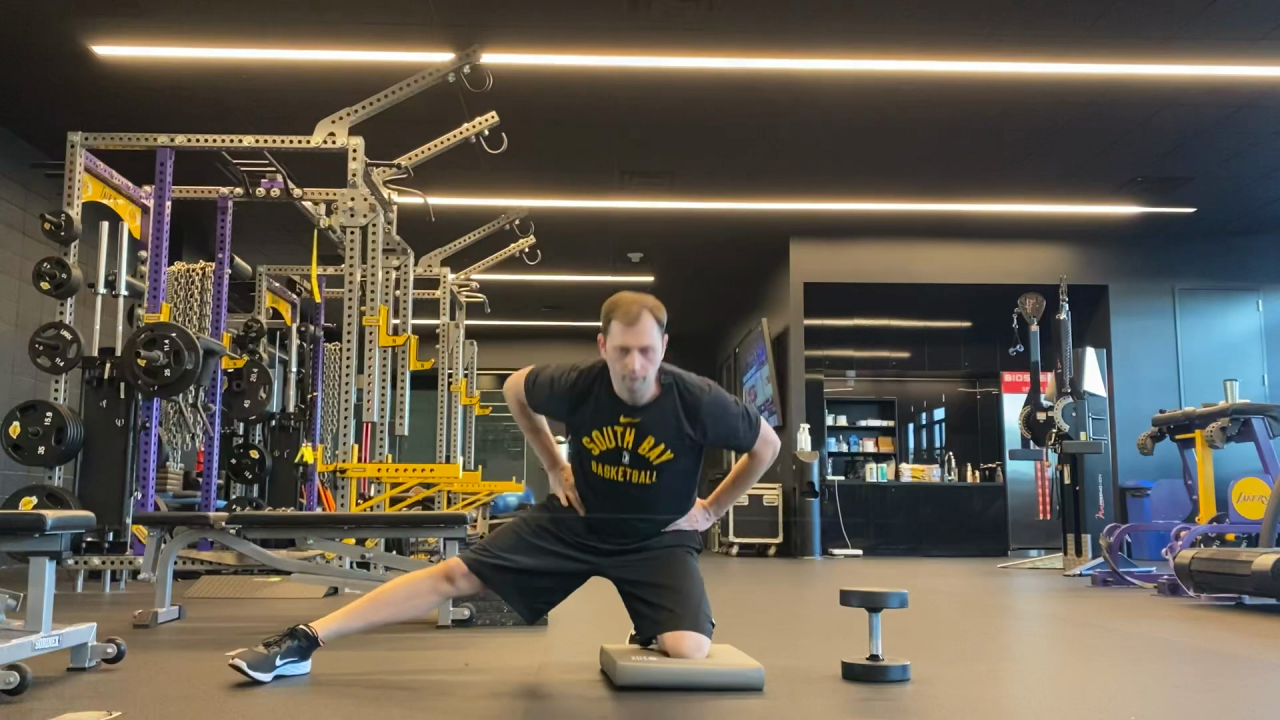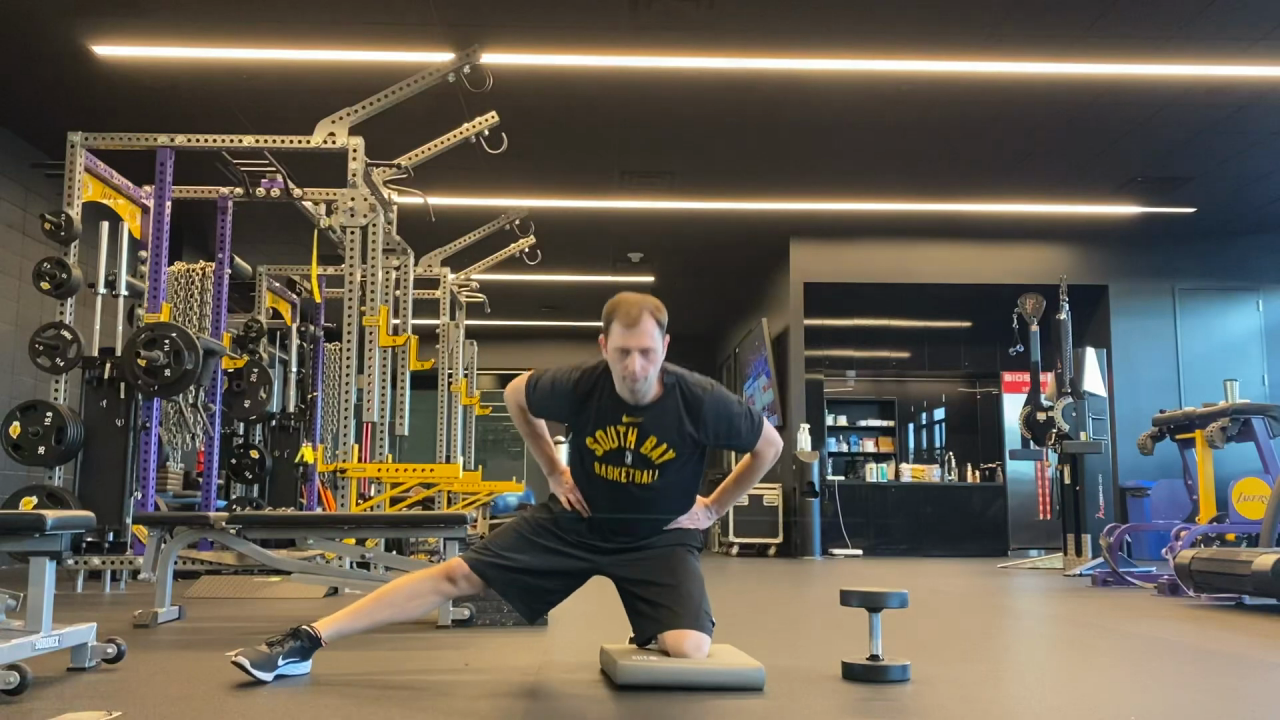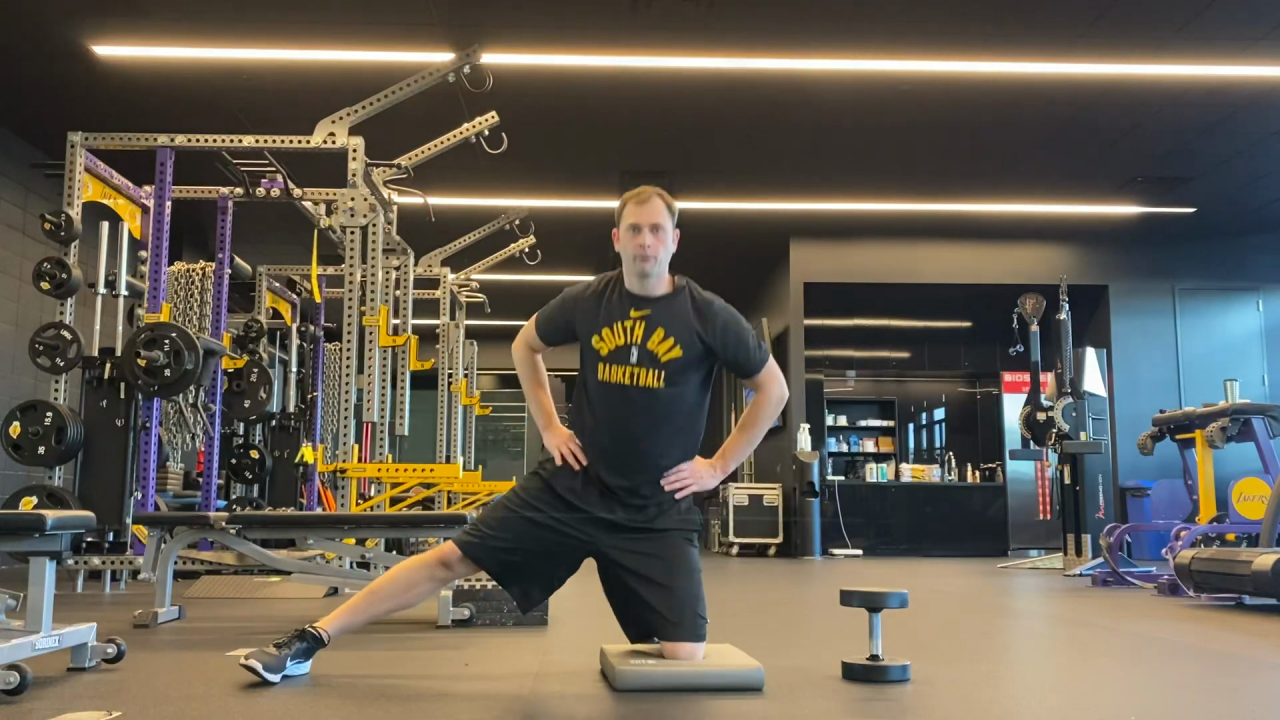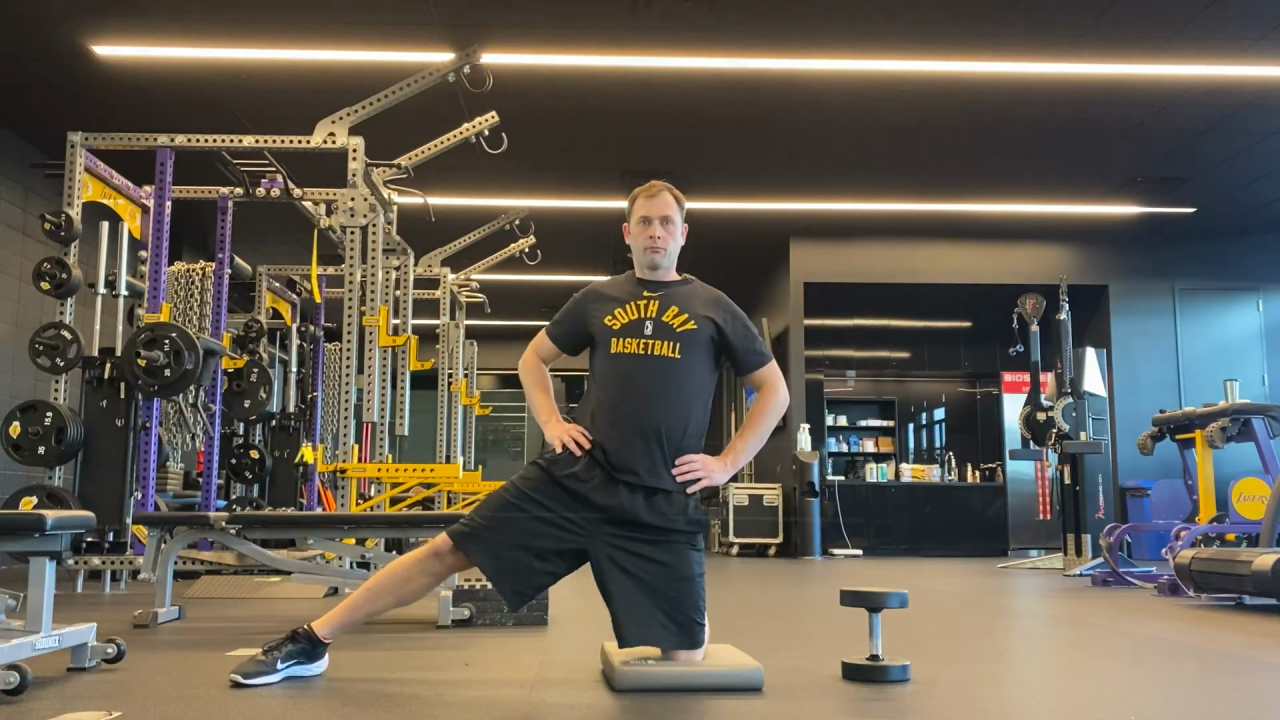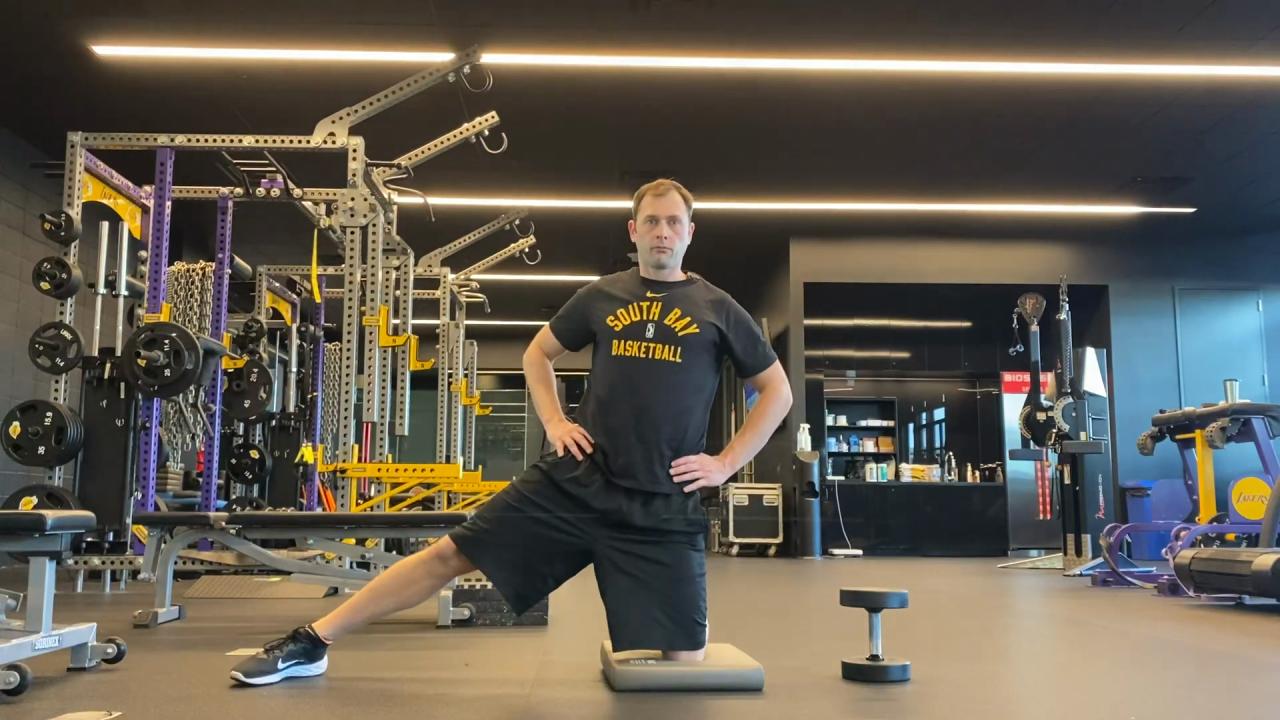
dt=0.3s
person 1, frame 1
left shoulder: (698, 402)
right shoulder: (573, 386)
left elbow: (767, 446)
right elbow: (514, 388)
left wrist: (712, 508)
right wrist: (555, 468)
left hip: (660, 539)
right hip: (575, 521)
left knee: (689, 652)
right knee: (452, 575)
left ankle: (652, 631)
right ankle: (302, 641)
person 1, frame 2
left shoulder: (700, 401)
right shoulder: (576, 387)
left elbow: (769, 446)
right elbow: (515, 395)
left wrist: (712, 508)
right wrist: (555, 473)
left hip: (661, 537)
right hip: (577, 522)
left knee: (689, 652)
right knee: (453, 576)
left ankle: (653, 631)
right ankle: (304, 641)
person 1, frame 3
left shoulder: (708, 315)
right shoulder: (589, 300)
left elbow: (773, 389)
right elbow: (524, 347)
left wrist: (718, 466)
right wrist: (549, 427)
left hip: (656, 506)
right hip: (572, 484)
left knee: (684, 654)
right knee: (451, 559)
left ankle: (677, 609)
right ankle: (312, 639)
person 1, frame 4
left shoulder: (714, 307)
right shoulder: (600, 297)
left elbow: (774, 390)
right elbow: (533, 359)
left wrist: (728, 464)
right wrist: (550, 422)
left hip: (662, 499)
right hip: (575, 474)
left knee: (684, 658)
right knee: (447, 552)
left ankle: (692, 613)
right ankle: (311, 642)
person 1, frame 5
left shoulder: (718, 309)
right shoulder: (602, 294)
left elbow: (777, 392)
right elbow: (538, 354)
left wrist: (726, 464)
right wrist: (555, 423)
left hip: (661, 502)
right hip: (576, 478)
left knee: (685, 657)
right knee: (449, 555)
left ankle: (684, 608)
right ankle: (311, 643)
